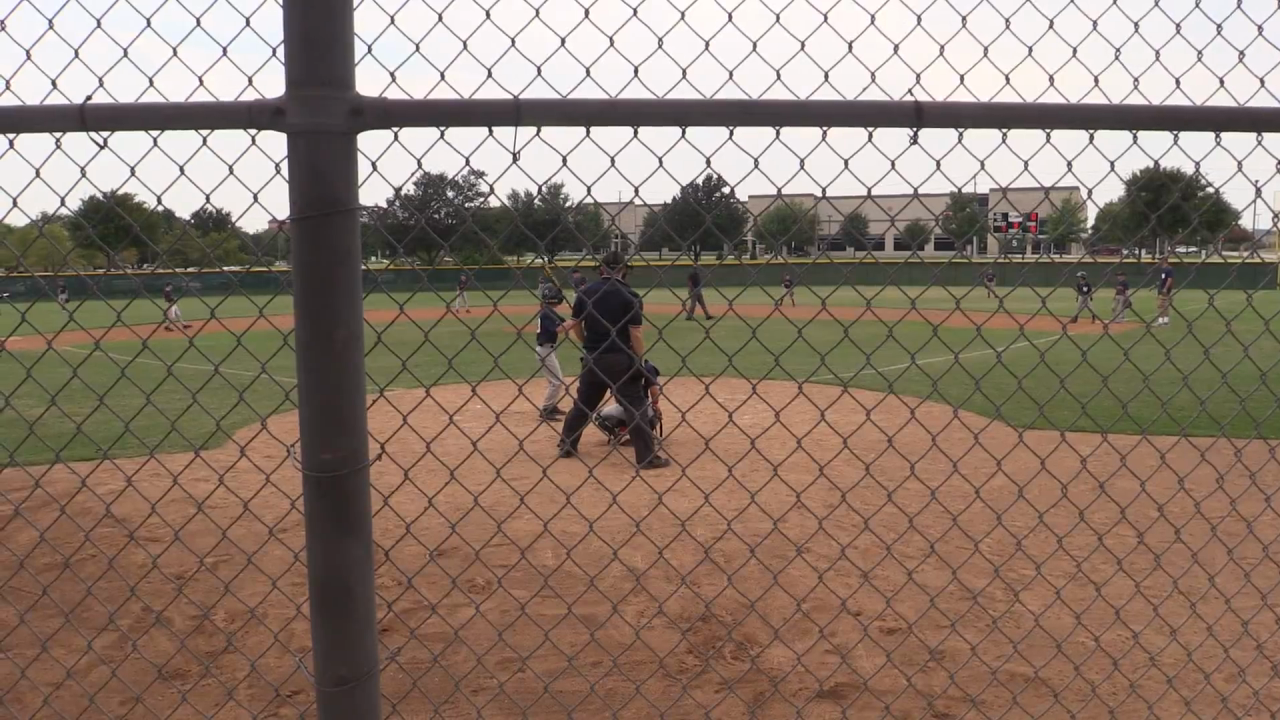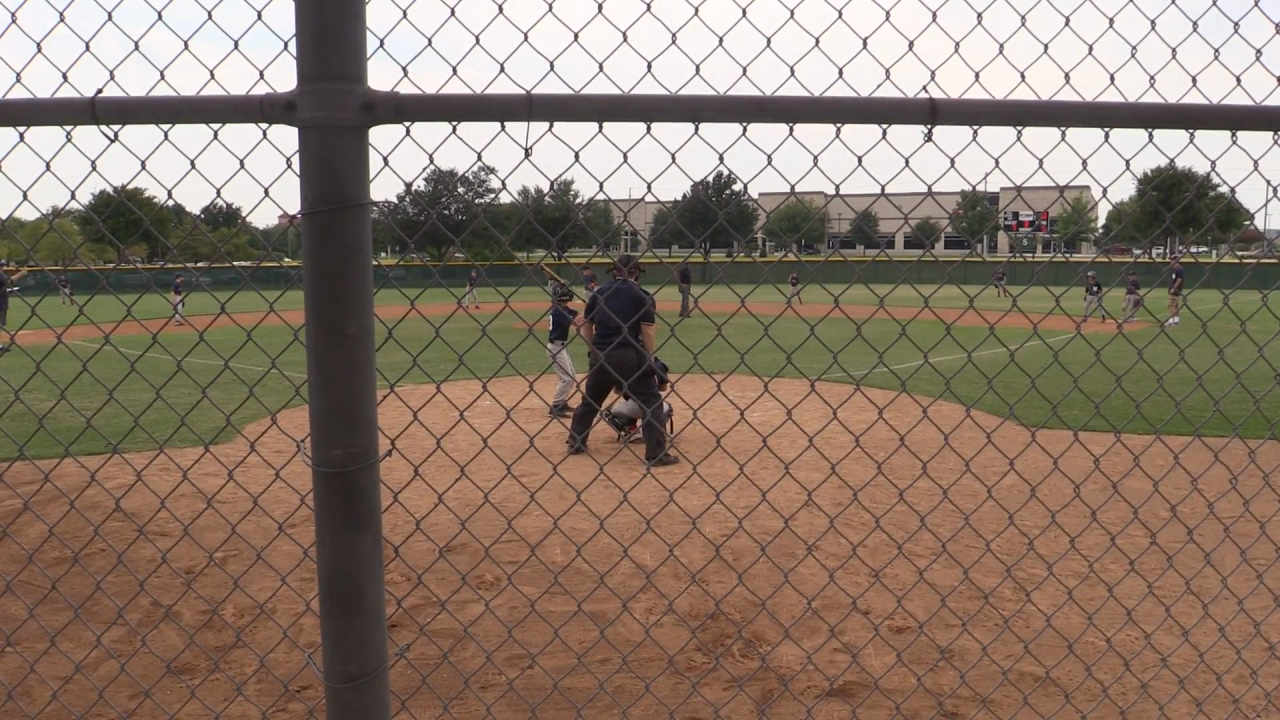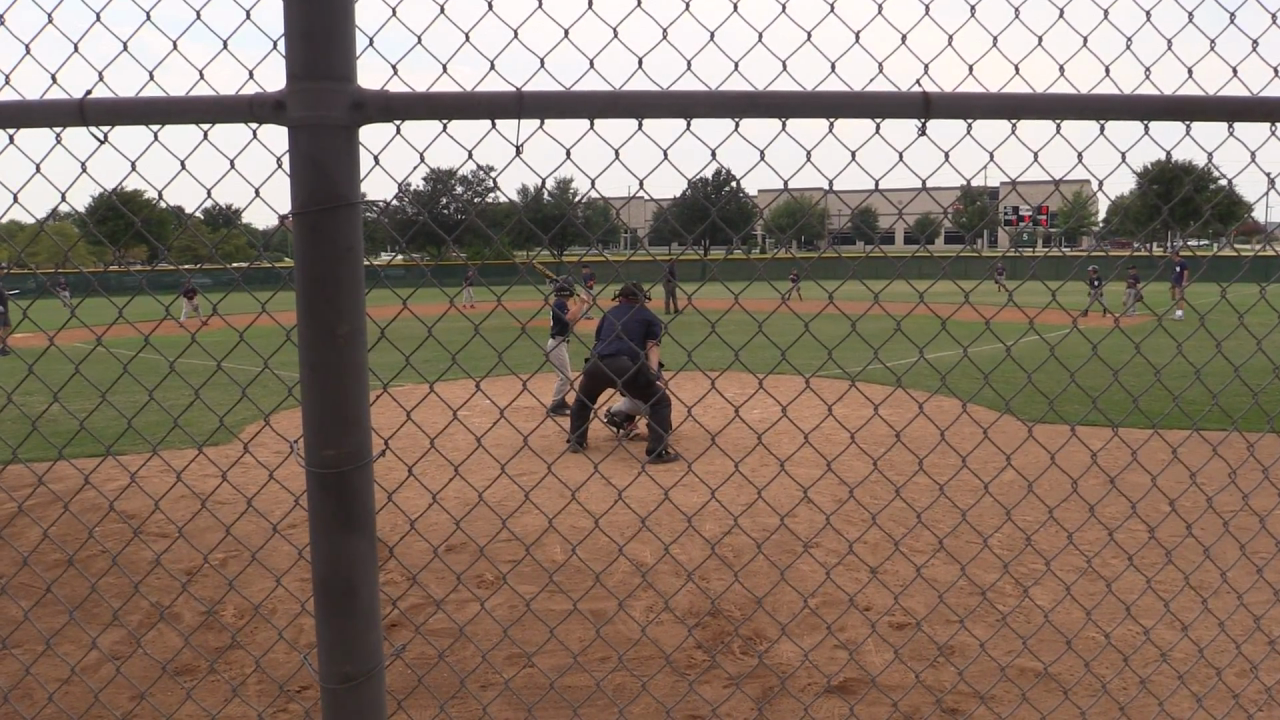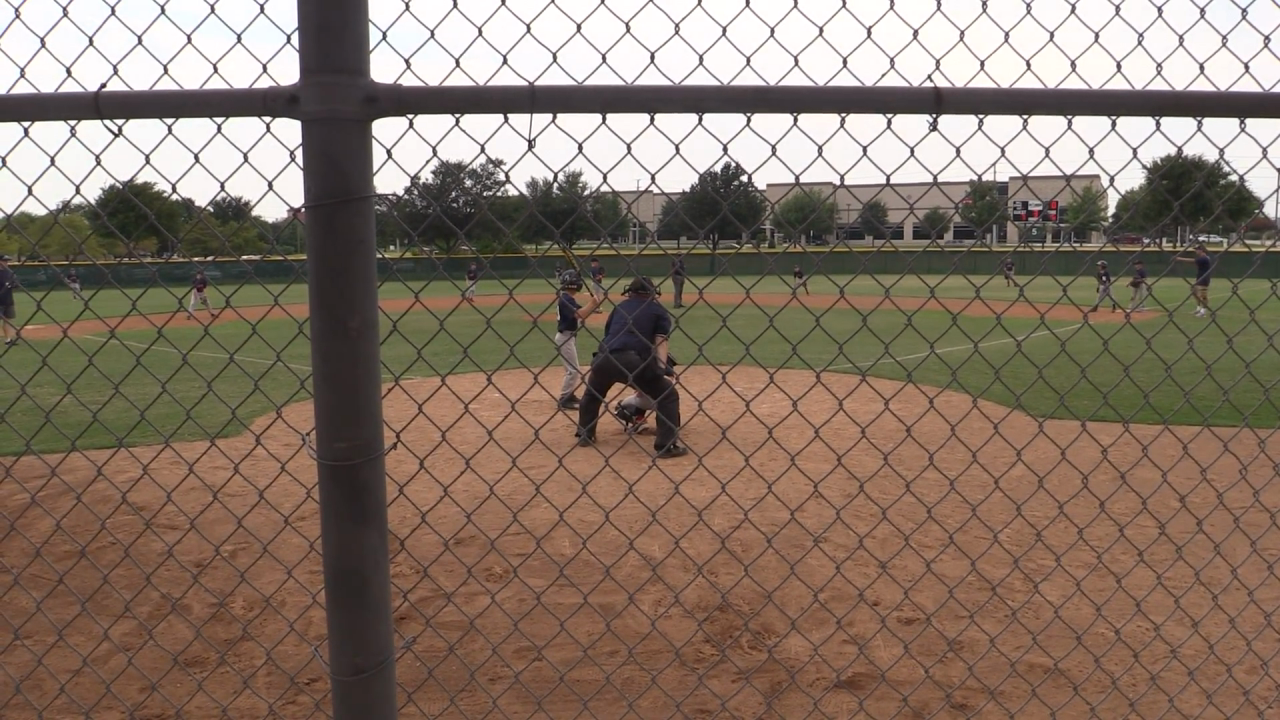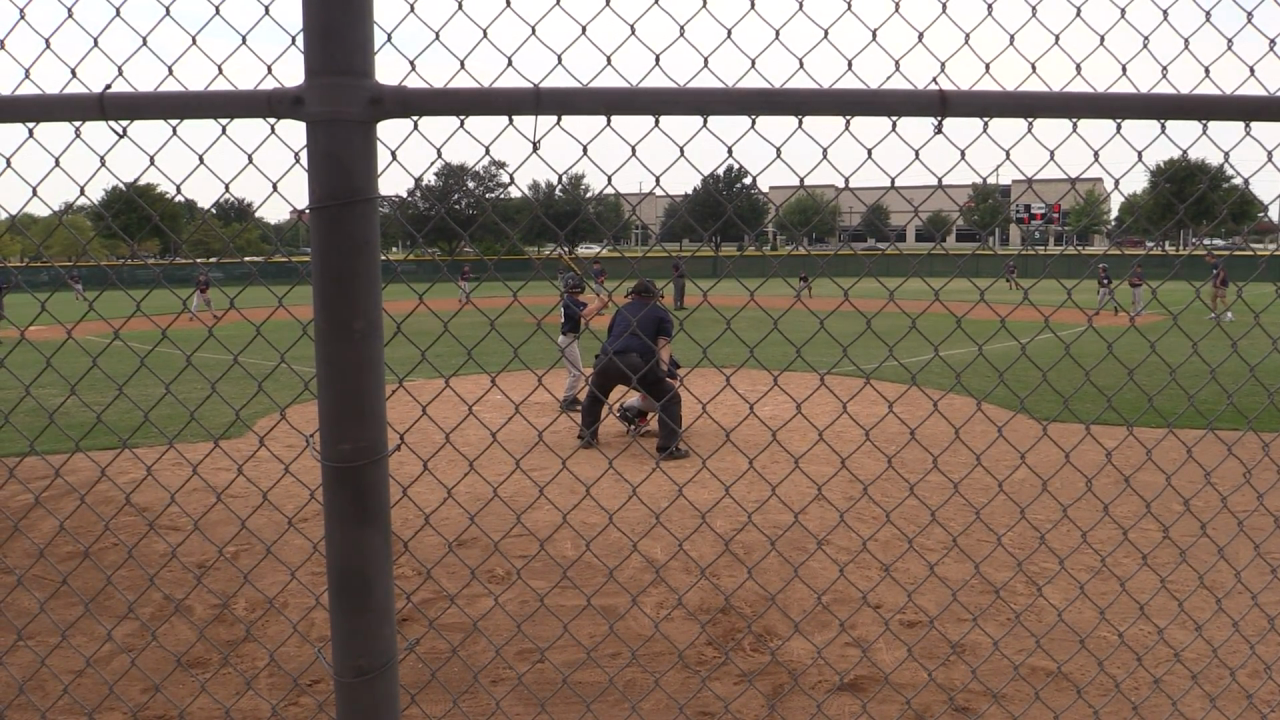
dt=1s
person 1, frame 1
left shoulder: (586, 292)
right shoulder: (630, 296)
left elbow: (574, 325)
right elbow: (635, 334)
right wrist: (639, 363)
left hip: (592, 359)
right hip: (620, 360)
left knee: (582, 404)
right knee: (634, 408)
left ankle: (566, 446)
right ankle: (647, 457)
person 1, frame 2
left shoulder: (600, 293)
right shoulder: (642, 296)
left elbow: (586, 325)
right elbow: (648, 331)
right wrist: (650, 361)
left hip: (601, 355)
right hip: (629, 356)
left knee: (590, 400)
right knee: (650, 403)
left ankle: (575, 443)
right ankle: (657, 454)
person 1, frame 3
left shoulder: (610, 312)
right shoulder: (650, 317)
right elbow: (653, 347)
right wrist: (653, 377)
left hip: (597, 365)
right hip: (625, 366)
left knee: (583, 400)
right knee: (660, 401)
left ankle: (576, 442)
right ankle: (658, 451)
person 1, frame 4
left shoulder: (620, 306)
right shoulder: (659, 311)
right elbow: (661, 342)
right wrist: (662, 371)
left hip: (605, 359)
right hip: (634, 361)
left knee: (592, 394)
right knee: (668, 395)
left ankle: (585, 435)
right ankle: (667, 445)
person 1, frame 5
left shoulder: (623, 309)
right shoulder: (661, 314)
right elbow: (663, 345)
right wrist: (663, 374)
left hip: (607, 361)
right hip: (636, 363)
left knee: (594, 396)
right knee: (670, 398)
left ankle: (587, 437)
right ankle: (668, 448)
